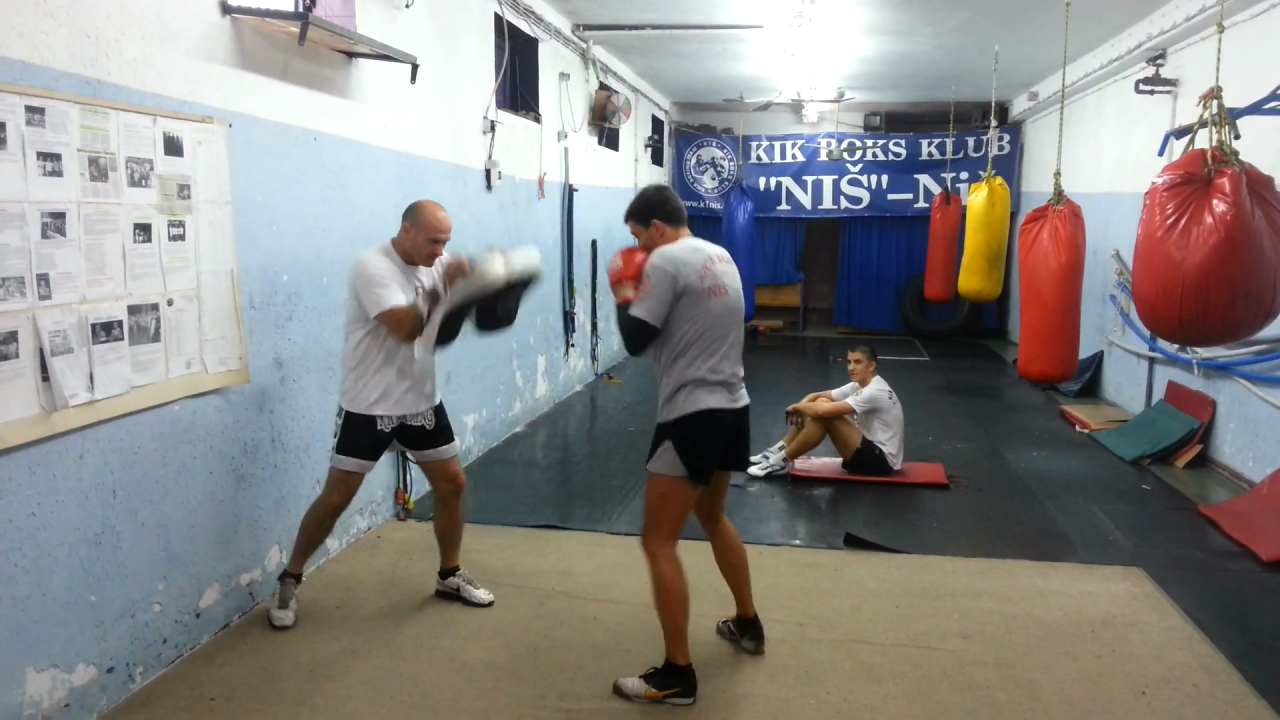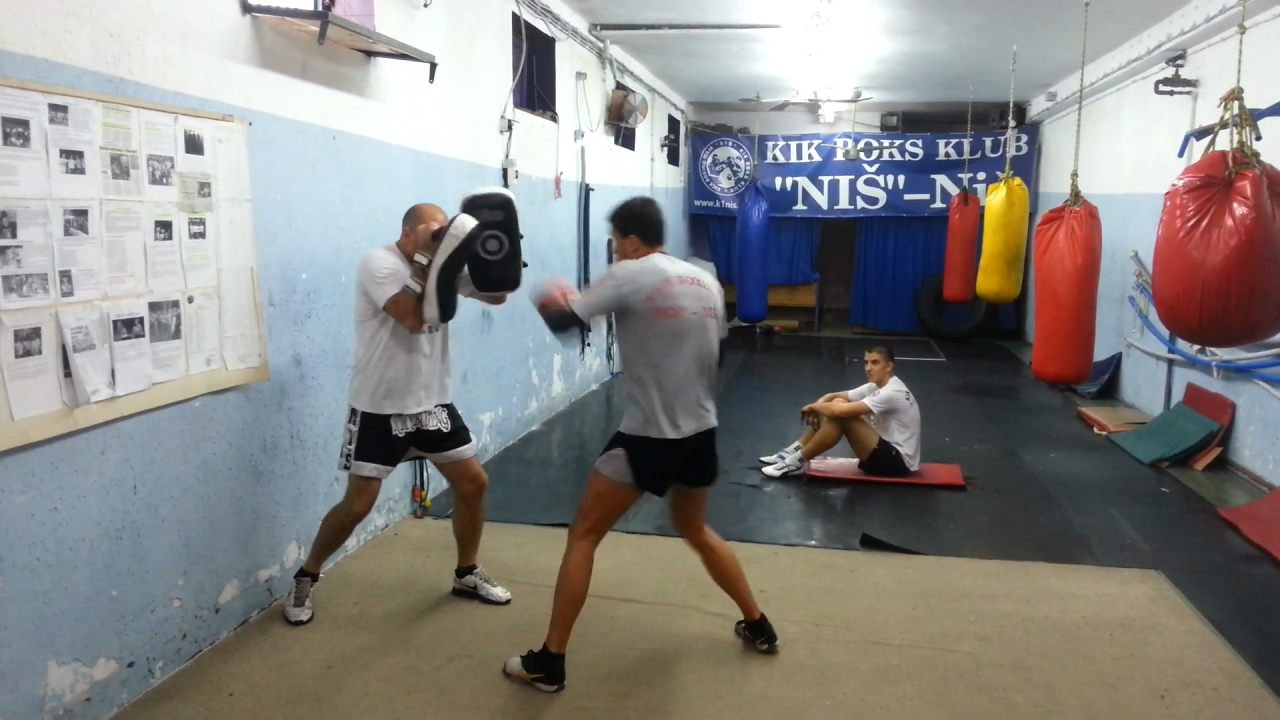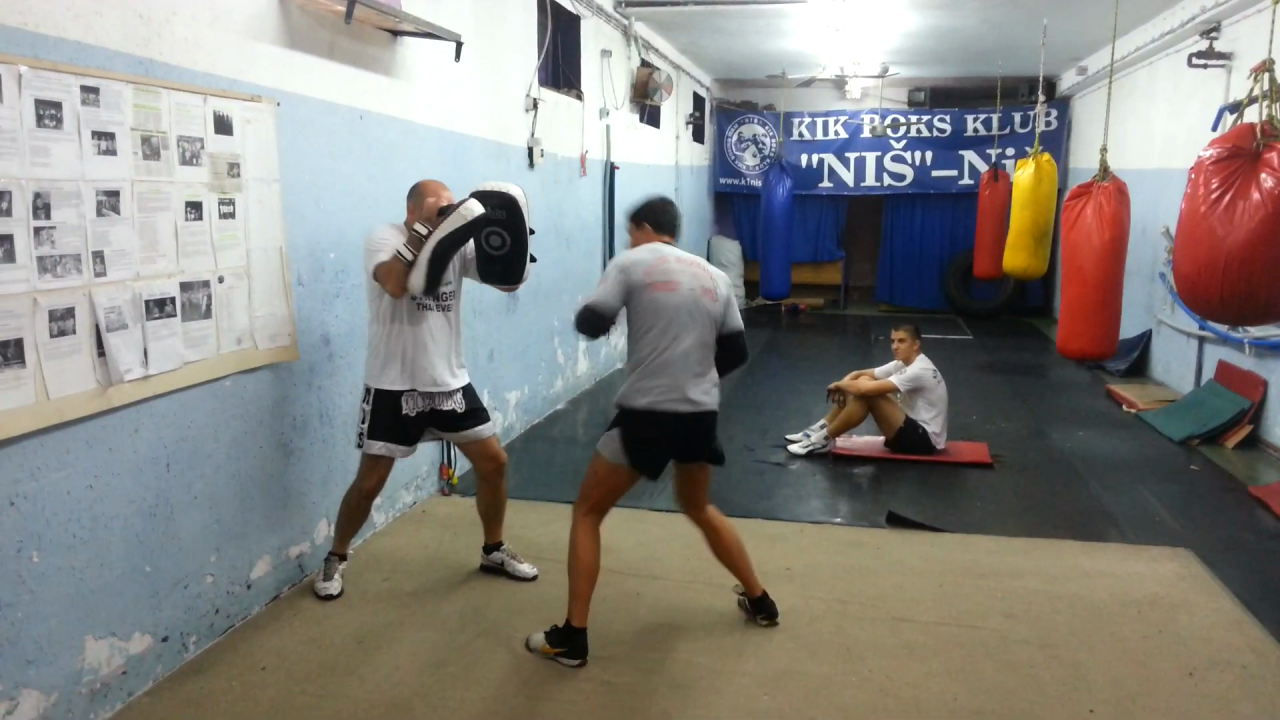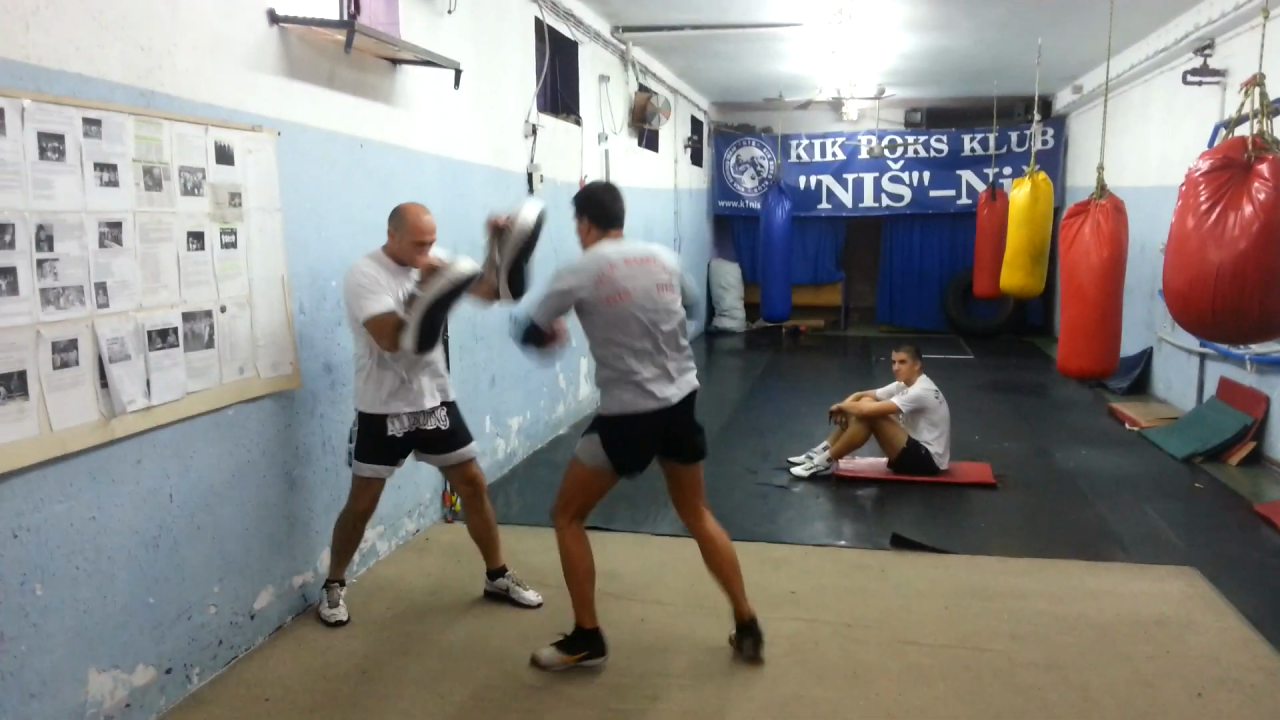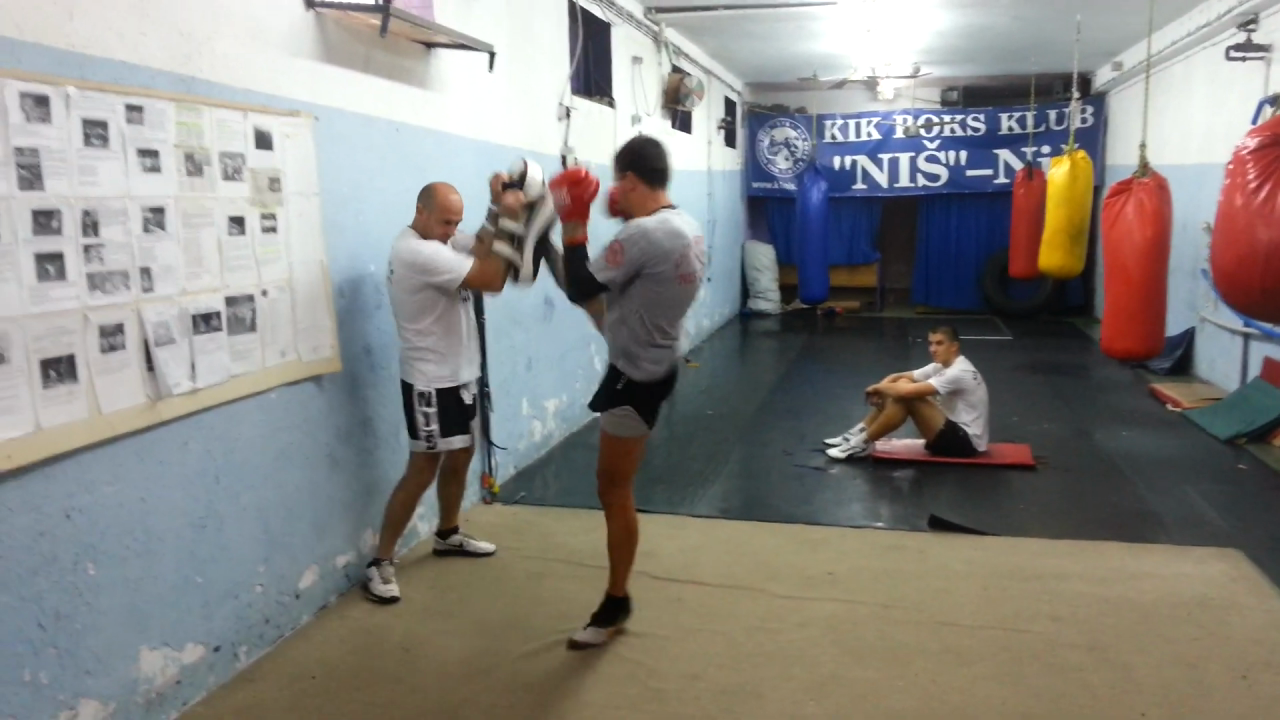
dt=0.5s
person 1, frame 1
left shoulder: (667, 260)
right shoulder: (720, 256)
left elbow: (635, 340)
left wrist: (624, 294)
right wrist: (645, 292)
left hip: (692, 415)
right hip: (733, 408)
left knee: (659, 542)
right knee: (712, 515)
left ankle: (677, 674)
right ankle: (748, 623)
person 1, frame 2
left shoulder: (630, 277)
right shoulder: (707, 282)
left elbow: (567, 320)
left wrist: (553, 302)
left hip: (648, 436)
right hip: (699, 430)
left knee: (583, 536)
right knee: (697, 532)
left ankle: (550, 661)
right ankle: (758, 625)
person 1, frame 3
left shoulder: (632, 262)
right shoulder: (715, 277)
left elbow: (590, 323)
right elbow: (737, 353)
left wrist: (611, 305)
left hip: (649, 411)
right hip: (700, 412)
left knee: (587, 513)
right knee: (699, 510)
left ankle: (573, 636)
right ankle: (759, 600)
person 1, frame 4
left shoulder: (576, 271)
right shoulder: (664, 257)
left elbow: (533, 336)
left wrist: (553, 331)
left hip: (625, 416)
right hip: (679, 403)
left knee: (567, 516)
right knee: (697, 517)
left ankle: (586, 637)
right ankle: (747, 627)
person 1, frame 5
left shoulder: (644, 235)
right shoulder: (680, 228)
left elbow: (583, 288)
left wrist: (573, 225)
left hip: (638, 378)
left knee: (613, 490)
left ankle: (615, 605)
person 2, frame 1
left shoulder: (434, 265)
right shoulder: (372, 267)
right elbow: (404, 328)
right wrist: (443, 285)
left hip: (421, 400)
right hip: (368, 405)
left knee: (452, 483)
right knee: (336, 497)
left ankle: (450, 576)
right ankle: (290, 579)
person 2, frame 2
right shoulder: (379, 263)
left elbow: (496, 293)
right elbow: (411, 316)
right wrist: (428, 257)
left hip: (432, 402)
right hip: (378, 407)
left knee: (474, 483)
right knee: (358, 504)
left ankle: (467, 574)
right ankle: (306, 577)
person 2, frame 3
left shoulder: (456, 245)
right shoulder: (383, 238)
right elbow: (395, 284)
right wrist: (424, 228)
left hip: (450, 381)
right hip: (393, 386)
left knee: (494, 462)
right knee: (369, 482)
left ankle: (494, 551)
right ankle: (336, 558)
person 2, frame 4
left shoulder: (433, 259)
right shoulder: (364, 274)
left elbow: (491, 293)
right elbow: (389, 339)
left wrist: (499, 246)
right wrist: (424, 285)
left hip: (434, 401)
right hip: (381, 408)
left knee: (473, 485)
right knee: (361, 504)
left ankle: (499, 578)
right ankle: (334, 585)
person 2, frame 5
left shoulder: (433, 242)
right shoulder: (418, 254)
left elbow: (478, 254)
right elbow: (490, 279)
left wrist: (497, 214)
right wrist: (509, 222)
left hip: (456, 372)
right hip: (433, 381)
left knee: (461, 454)
right knee: (423, 470)
left ankle: (448, 534)
right ankle: (381, 562)
